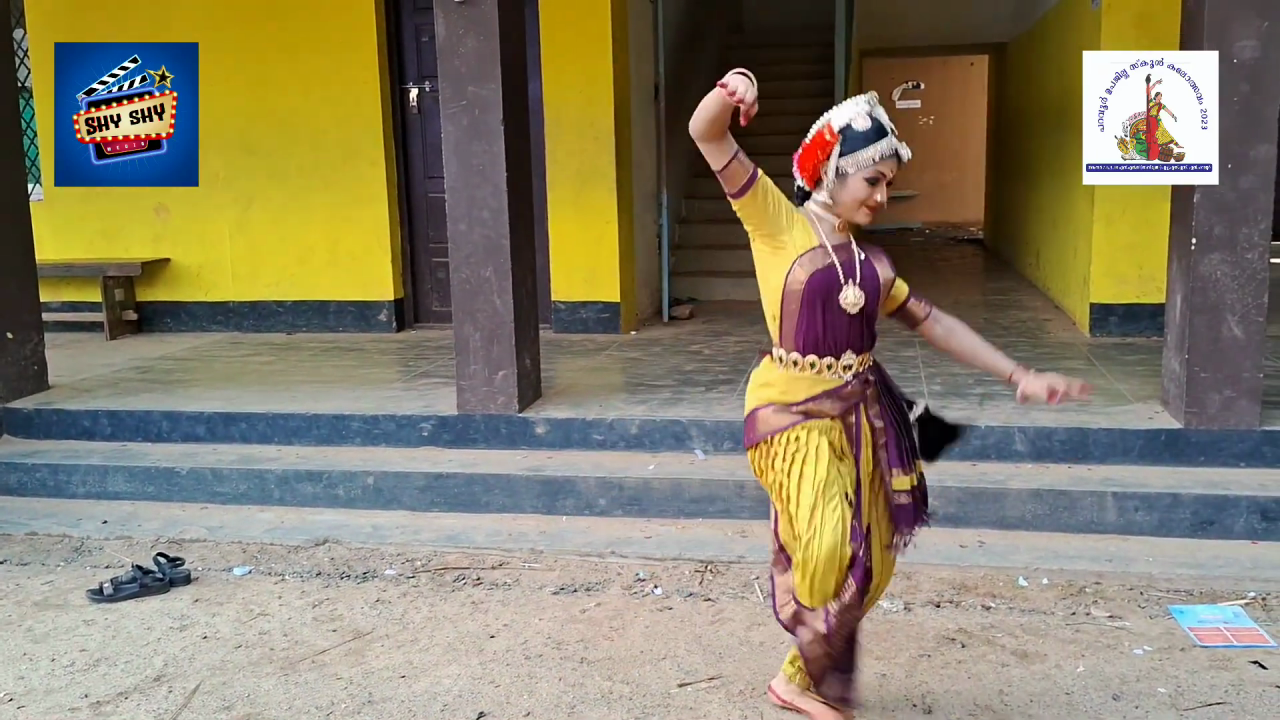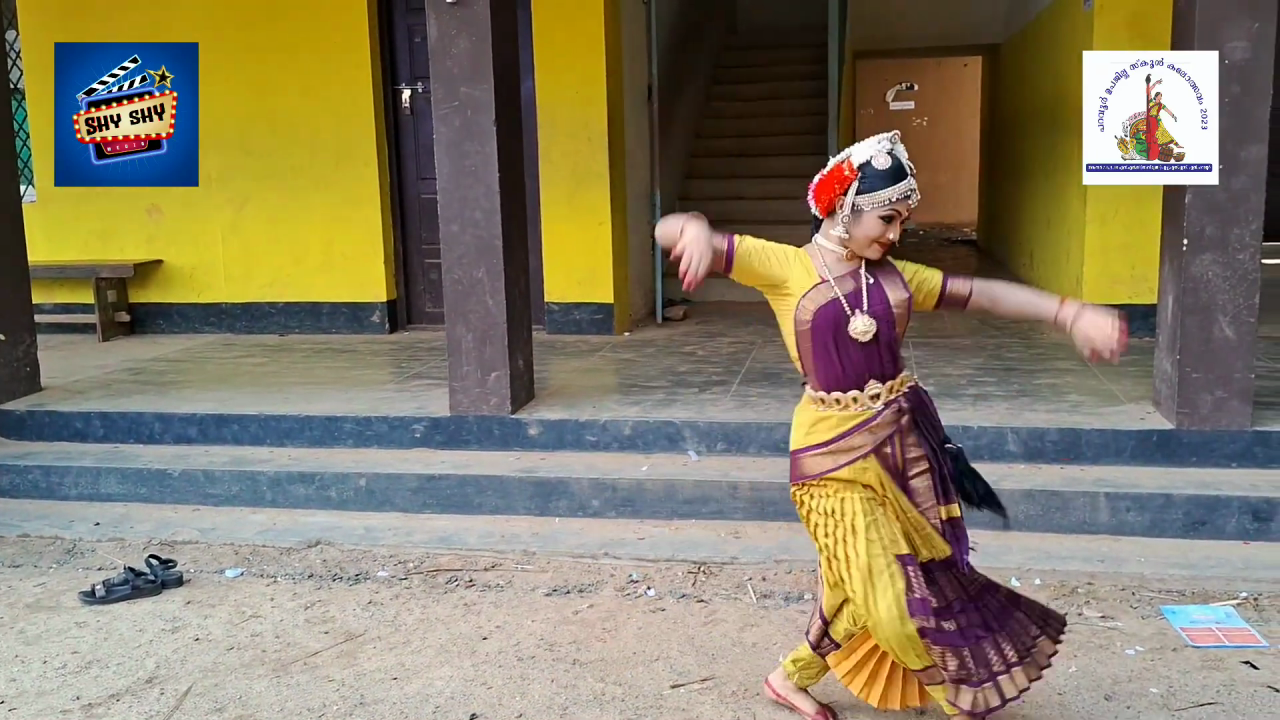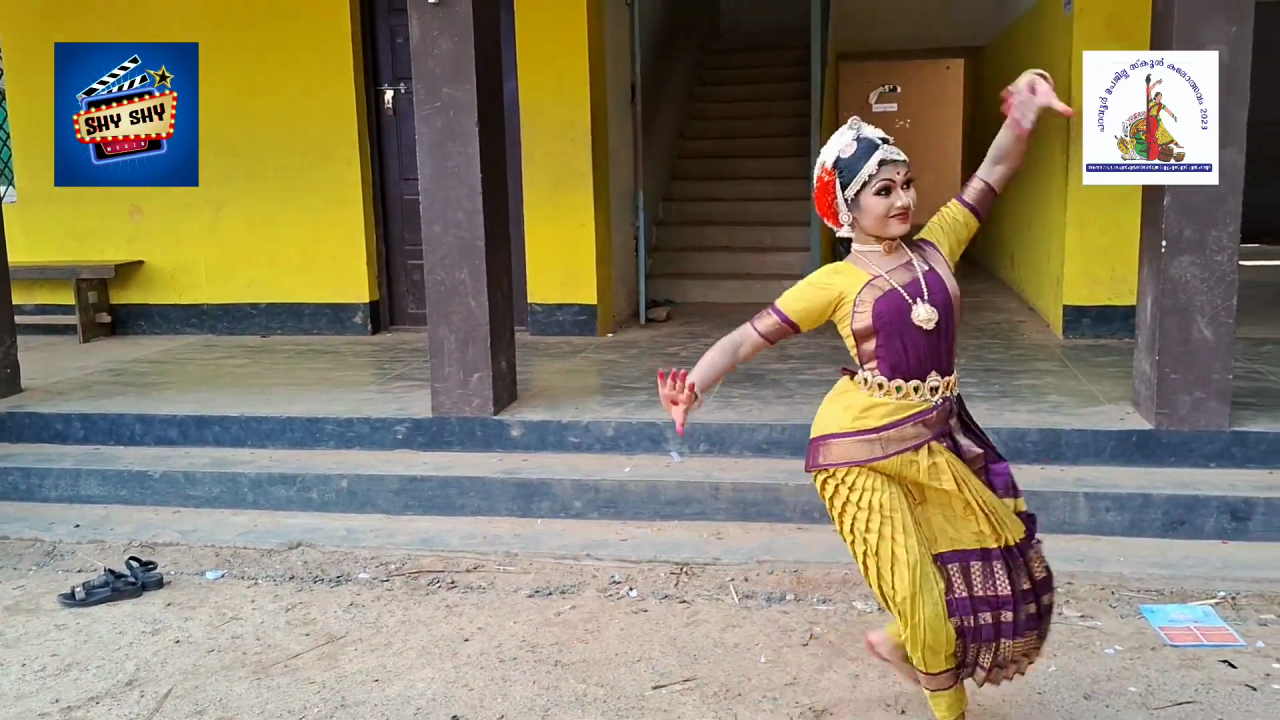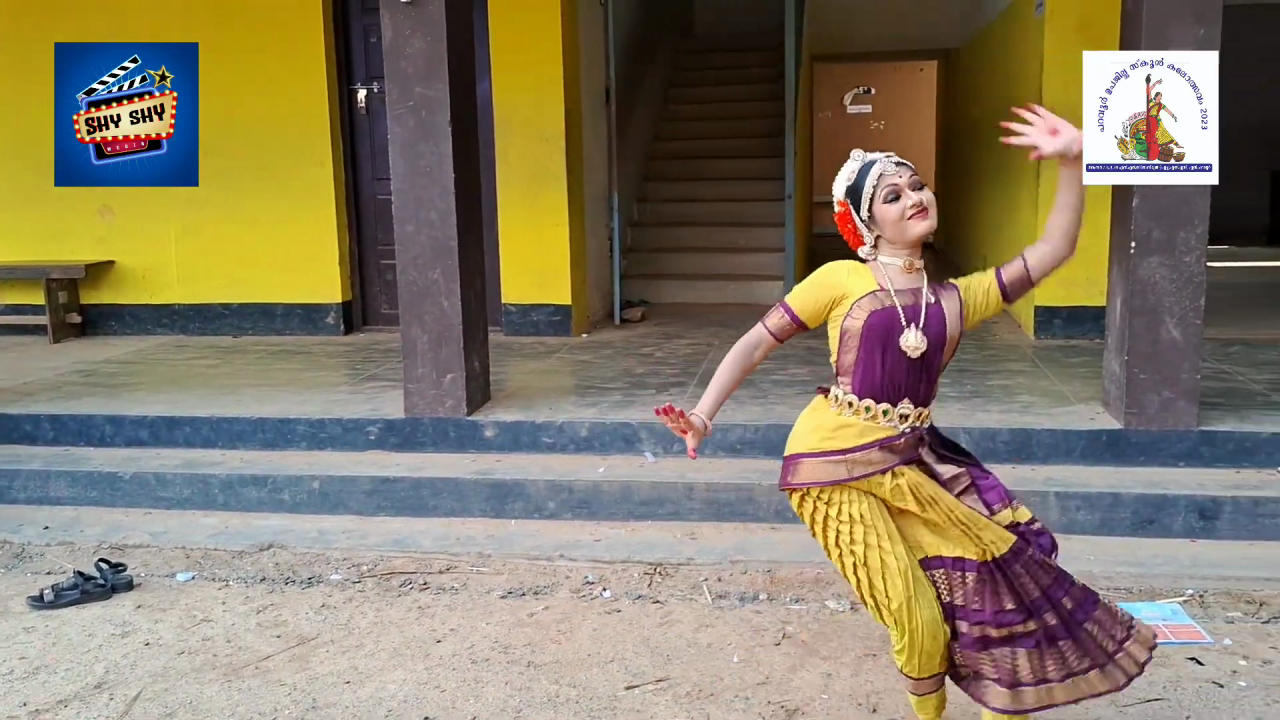
dt=0.2s
person 1, frame 1
left shoulder: (870, 261)
right shoulder: (779, 223)
left elbow: (935, 323)
right elbow: (708, 136)
left wrist: (1021, 377)
right wrist: (728, 91)
left hip: (861, 412)
right hip: (794, 414)
left knee: (859, 562)
right knee: (825, 547)
person 1, frame 2
left shoulder: (892, 275)
right shoulder: (785, 268)
left elbow: (980, 293)
right elbow: (675, 234)
left wrist: (1067, 313)
right wrist: (692, 232)
left hip: (903, 440)
right hip: (834, 453)
left knee: (855, 589)
right knee: (885, 604)
person 1, frame 3
left shoulder: (935, 250)
right shoulder: (833, 284)
left elbow: (991, 174)
right elbow: (744, 339)
left wrist: (1022, 118)
right wrist: (691, 390)
left hip: (937, 441)
right hip: (860, 448)
left knee: (997, 558)
right knee: (915, 596)
left ankle: (896, 641)
person 1, frame 4
left shoulder: (957, 299)
right shoulder: (841, 282)
left elbow: (1049, 254)
right elbow: (756, 341)
left wrist: (1067, 162)
right wrist: (705, 413)
left hip: (908, 460)
right hip: (833, 469)
left knee: (1006, 565)
right knee: (912, 614)
